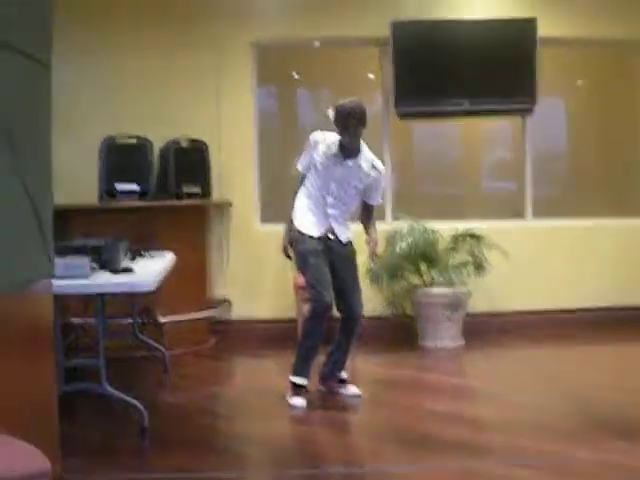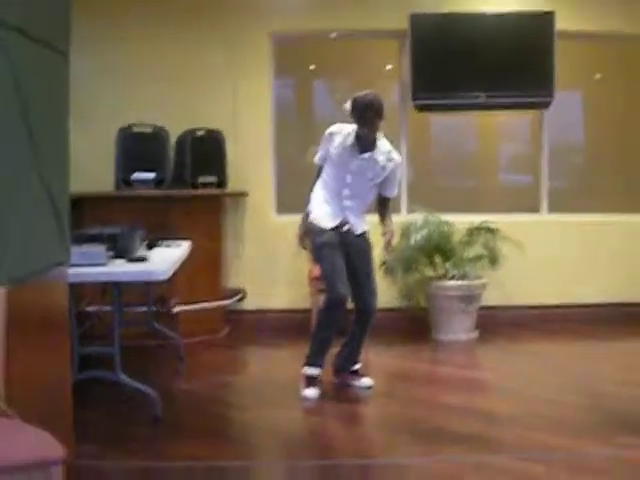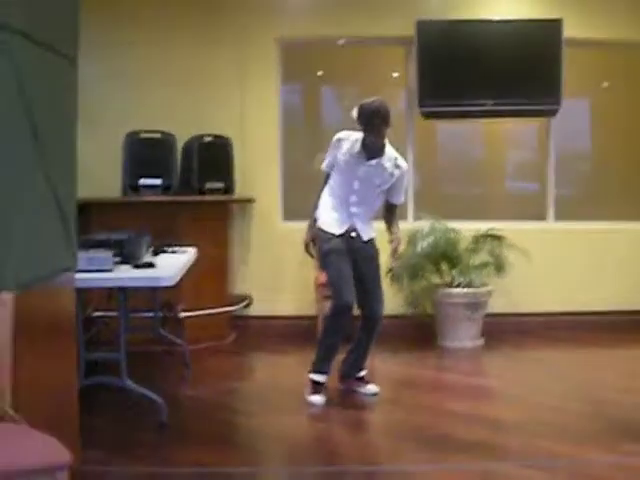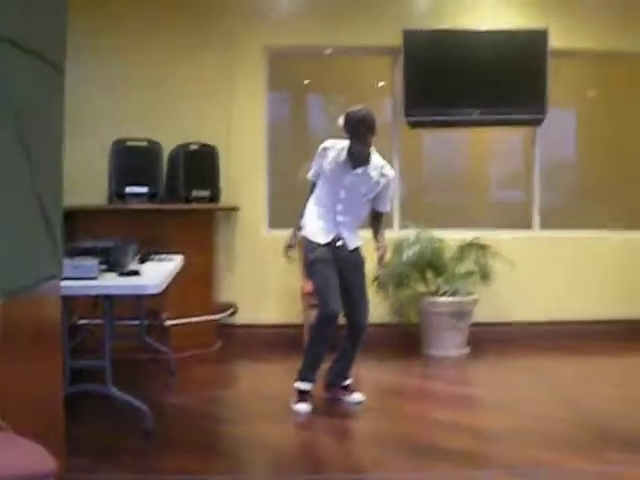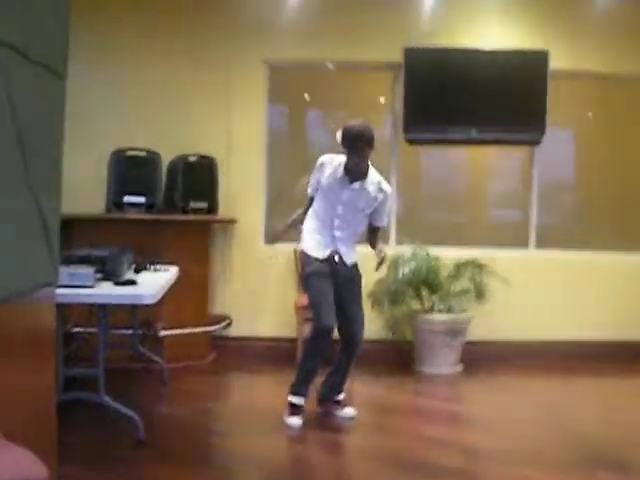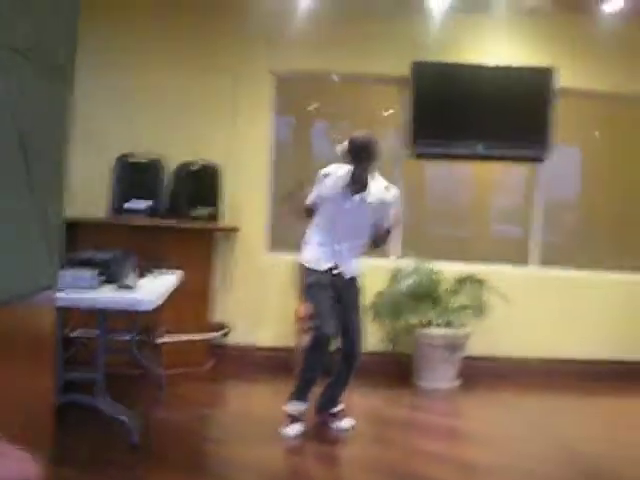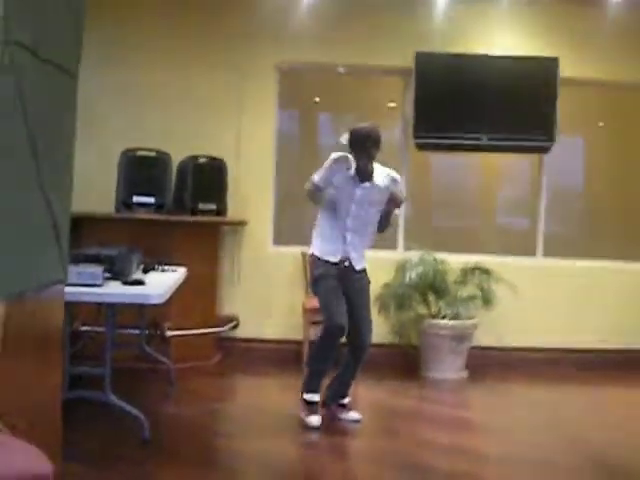
dt=0.1s
person 1, frame 1
left shoulder: (373, 169)
right shoulder: (317, 143)
left elbow: (367, 209)
right elbow: (302, 185)
left wrist: (371, 233)
right wrist: (289, 228)
left hip: (340, 239)
right hip: (308, 234)
left knee: (353, 312)
right knee: (323, 302)
left ankle: (332, 374)
right ankle: (298, 378)
person 1, frame 2
left shoulder: (390, 160)
right shoulder: (334, 136)
left elbow: (384, 202)
right elbow: (319, 177)
left wrist: (387, 225)
right wrist: (305, 219)
left hip: (356, 231)
right hip: (324, 226)
left knee: (367, 305)
right knee: (338, 295)
left ankle: (346, 366)
right ankle: (312, 369)
person 1, frame 3
left shoulder: (397, 167)
right shoulder: (342, 143)
left elbow: (390, 209)
right elbow: (327, 184)
left wrist: (394, 232)
right wrist: (312, 224)
left hip: (363, 238)
right hip: (331, 232)
left knee: (374, 312)
right knee: (344, 301)
left ankle: (352, 372)
right ankle: (318, 376)
person 1, frame 4
left shoulder: (383, 175)
right shoulder: (327, 152)
left elbow: (377, 217)
right elbow: (313, 193)
left wrist: (381, 239)
right wrist: (296, 231)
left hip: (349, 247)
right hip: (317, 241)
left knee: (359, 320)
right knee: (330, 310)
left ankle: (337, 381)
right ankle: (304, 384)
person 1, frame 5
left shoulder: (381, 190)
right shoulder: (326, 166)
left elbow: (373, 231)
left wrist: (379, 248)
right wrist: (288, 227)
left hip: (346, 262)
right hip: (315, 257)
left knee: (353, 335)
right knee: (324, 325)
left ankle: (330, 395)
right ankle: (296, 398)
person 1, frame 6
left shoulder: (385, 196)
right shoulder: (329, 177)
left elbow: (378, 241)
right elbow: (310, 212)
left wrist: (388, 228)
right wrist: (299, 206)
left hip: (347, 274)
right hip: (317, 268)
left knee: (353, 348)
right knee: (324, 333)
left ankle: (328, 406)
right ankle: (296, 406)
person 1, frame 7
left shoulder: (390, 181)
right shoulder: (337, 163)
left elbow: (382, 226)
right elbow: (312, 188)
left wrist: (394, 208)
right wrist: (322, 196)
left hip: (356, 265)
right hip: (326, 260)
left knee: (362, 338)
right knee: (337, 323)
left ankle: (336, 398)
right ankle: (310, 395)
